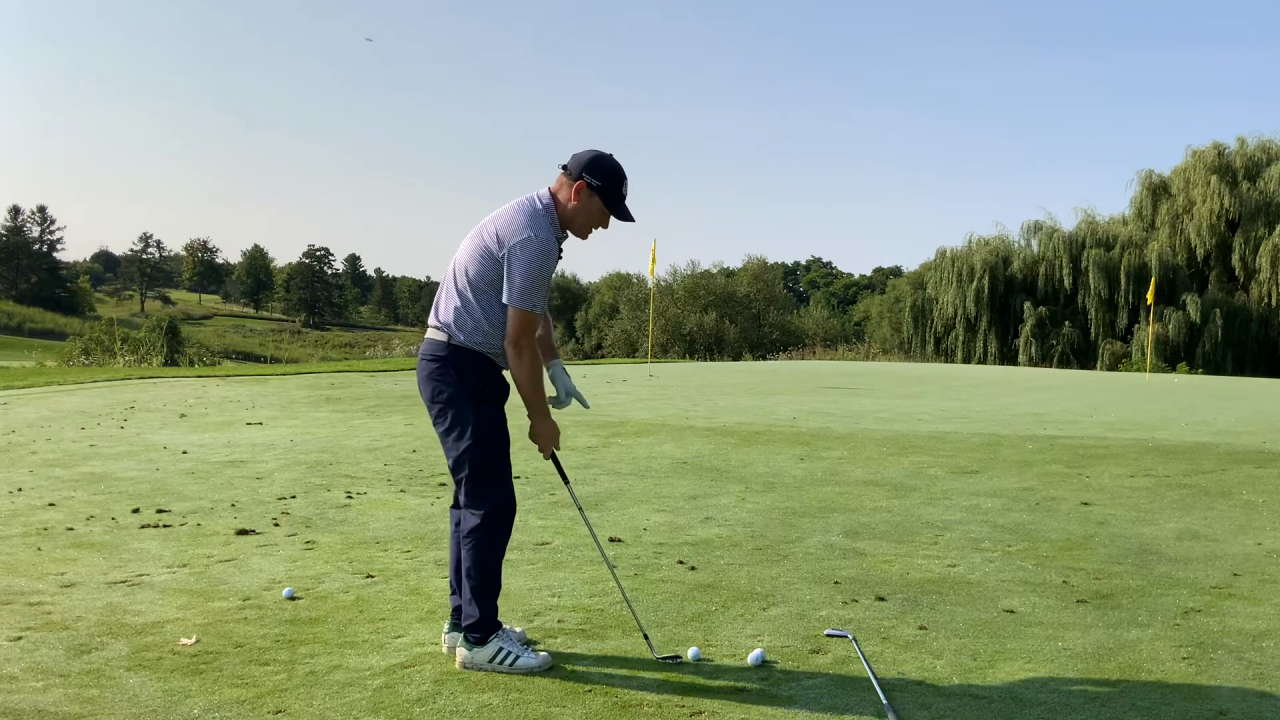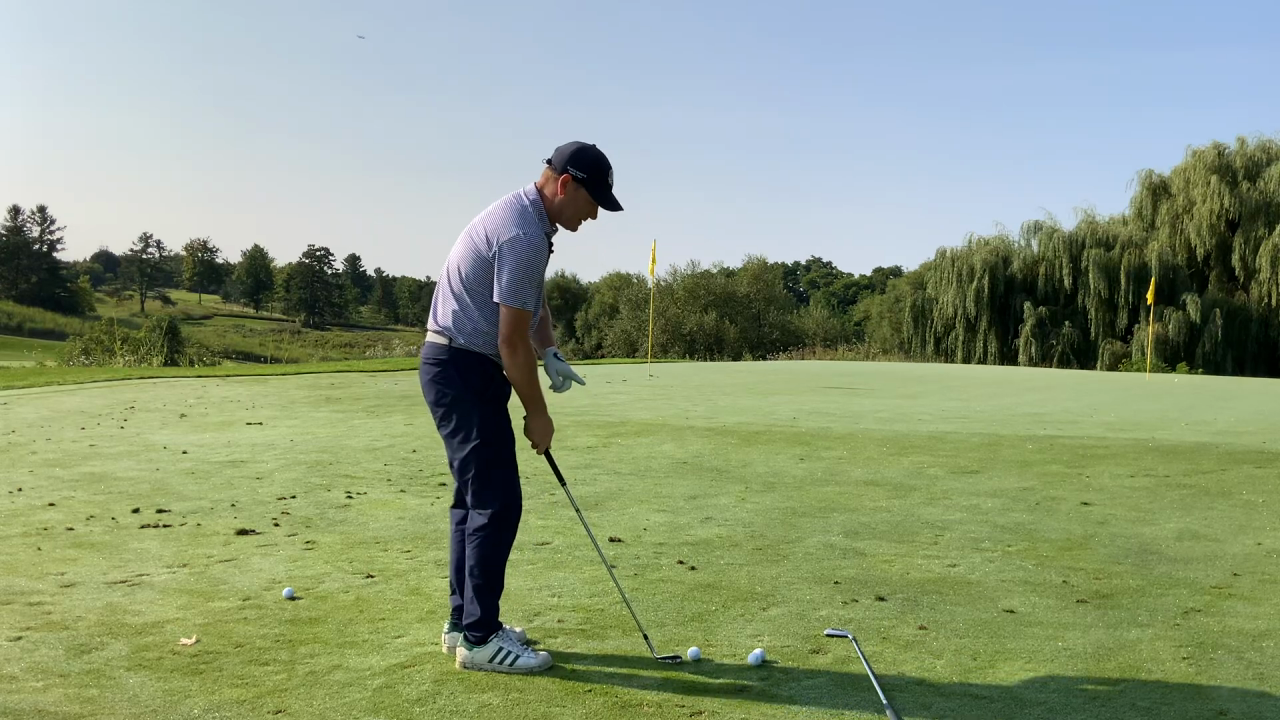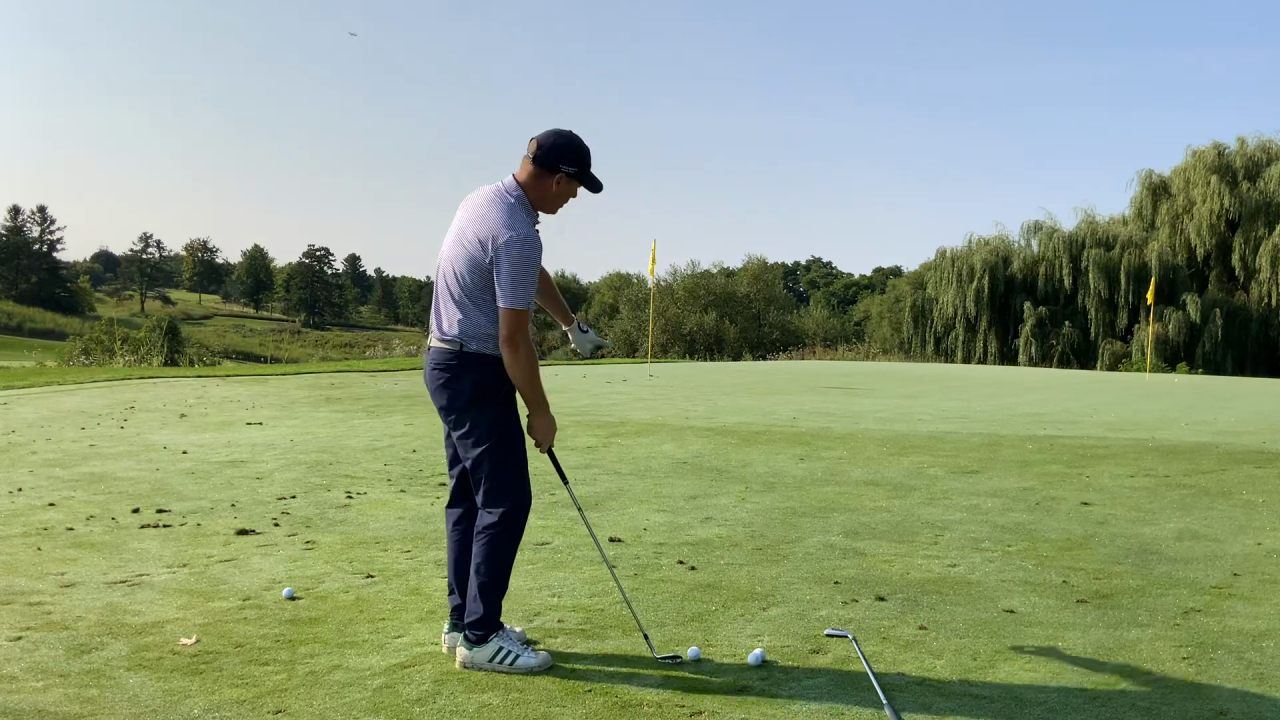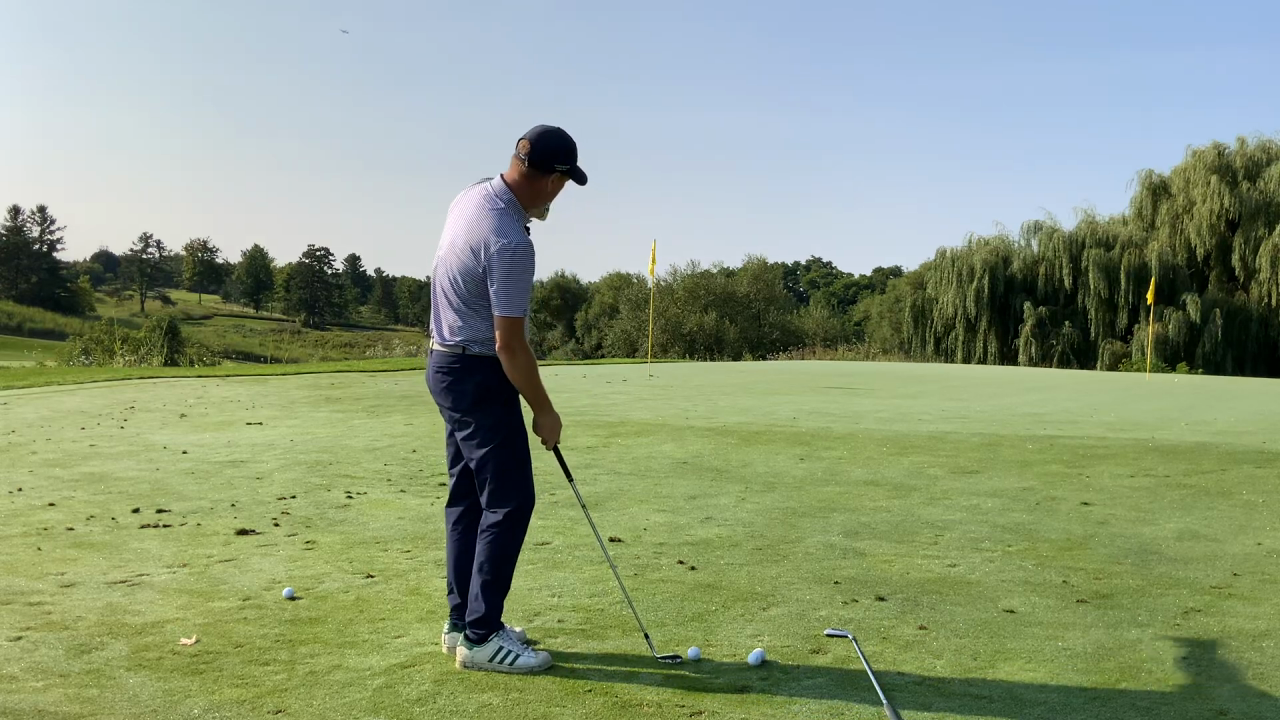
dt=0.3s
person 1, frame 1
left shoulder: (534, 220)
right shoulder: (534, 237)
left elbow: (535, 314)
right elbow: (518, 342)
left wrist: (558, 370)
right wrist: (541, 417)
left hip: (457, 366)
right hip: (461, 370)
left knee: (475, 498)
right knee: (491, 502)
left ankle: (465, 621)
right ankle: (479, 637)
person 1, frame 2
left shoulder: (523, 215)
right shoulder: (524, 235)
left elbow: (533, 304)
right elbow: (511, 340)
left wrist: (551, 353)
right wrist: (537, 413)
left hip: (457, 367)
right hip: (464, 371)
left knee: (475, 498)
right knee: (497, 502)
left ankle: (464, 621)
right ankle: (480, 637)
person 1, frame 3
left shoulder: (488, 197)
right shoulder: (516, 235)
right elbow: (513, 339)
left wrist: (572, 324)
right wrist: (538, 412)
left hip: (451, 364)
right hip: (475, 373)
left knee: (471, 497)
right knee: (505, 501)
left ankle: (463, 622)
right ankle: (479, 637)
person 1, frame 4
left shoulder: (475, 195)
right shoulder: (511, 242)
right elbow: (509, 344)
left wrist: (534, 211)
right wrist: (544, 411)
left hip: (450, 366)
right hip: (479, 376)
left knee: (469, 496)
right knee: (508, 501)
left ankle: (463, 621)
right ankle: (480, 636)
